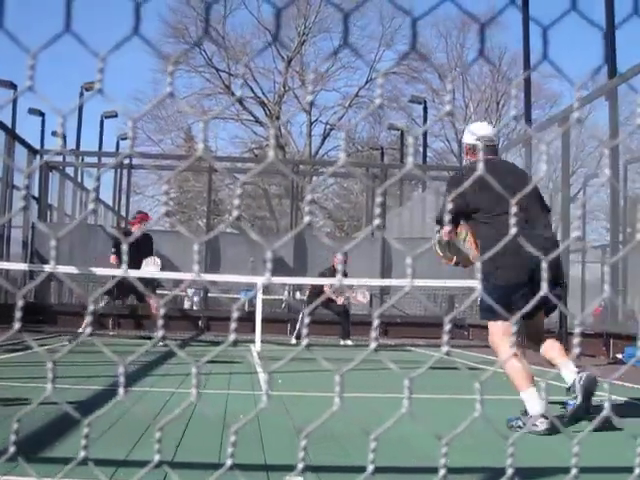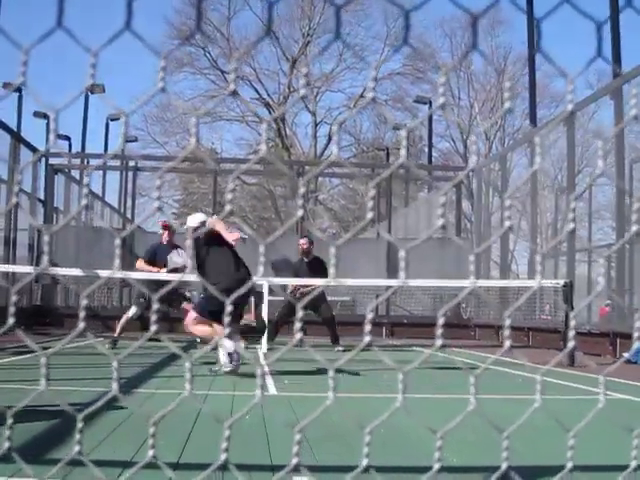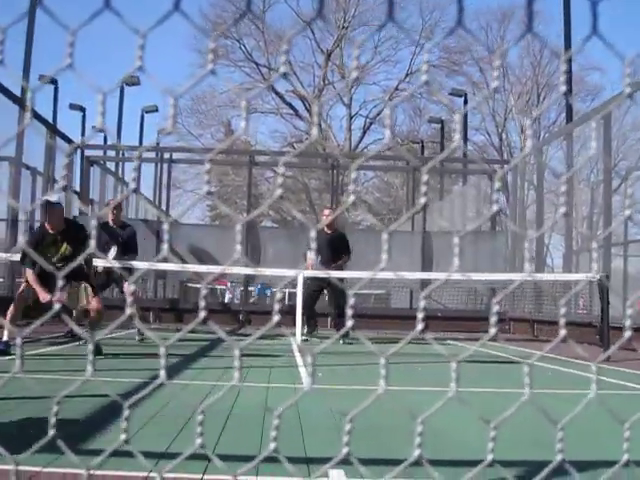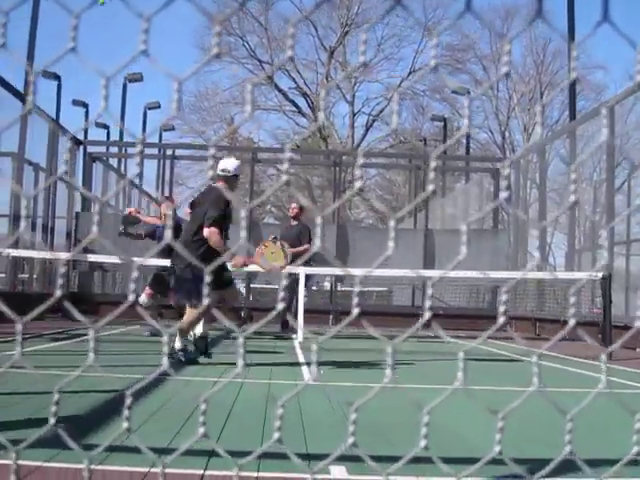
dt=1s
person 1, frame 1
left shoulder: (462, 178)
right shoulder: (518, 173)
left elbow: (447, 232)
right elbow: (545, 218)
left hip: (507, 263)
right hip: (546, 255)
left knee: (500, 337)
right knee: (535, 332)
left ankle: (537, 415)
right ankle: (575, 378)
person 1, frame 2
left shoulder: (198, 236)
right shoulder: (218, 239)
left elbow: (214, 222)
left wrist: (226, 234)
left hip: (223, 288)
right hip: (242, 286)
left knee: (191, 324)
right knee: (220, 322)
left ankle: (229, 345)
right ankle: (227, 360)
person 1, frame 3
left shoulder: (77, 228)
right shoulder: (37, 236)
left elbow: (87, 252)
right elbow: (29, 269)
left wrist: (90, 271)
right wrist: (41, 292)
left hip: (75, 274)
right hip: (47, 275)
left knee: (97, 306)
right knee: (21, 296)
left ankle: (91, 338)
person 1, frame 4
left shoulder: (209, 194)
right shoulder: (220, 199)
left elbow: (190, 211)
right elbow: (209, 232)
right wrist: (233, 256)
left hip: (211, 261)
right hip: (193, 262)
left knee: (234, 301)
right knee: (199, 310)
left ankle: (202, 338)
right ankle: (179, 345)
person 2, frame 1
left shoulder: (148, 238)
right shoulder: (122, 237)
left elbow: (149, 259)
right elbow: (113, 259)
left hip: (140, 278)
right hip: (123, 277)
left knee: (154, 302)
right knee: (102, 303)
right ankle: (82, 331)
person 2, frame 2
left shoulder: (178, 250)
right shoulder: (155, 247)
left elbow: (181, 271)
right elbow: (139, 265)
left wrist: (183, 267)
right wrist: (158, 270)
left hip: (169, 288)
right hip: (152, 287)
right knee: (134, 311)
right ankle: (115, 337)
person 2, frame 3
left shoulder: (129, 230)
right shoulder: (101, 227)
left elbow: (134, 255)
left wrist: (120, 259)
left hip: (122, 268)
right hip: (104, 268)
left knee: (130, 291)
right knee: (89, 295)
left ankle: (138, 329)
person 2, frame 4
left shoulder: (176, 221)
right shoulder: (156, 224)
left elbow: (160, 222)
right elbow: (142, 236)
left wrist: (138, 215)
right wrist: (128, 233)
right hip: (162, 267)
right knee: (145, 298)
right ankle: (155, 326)
person 3, frame 1
left shoulder: (343, 273)
right shoulder: (328, 272)
right elbow: (326, 289)
right wrist: (336, 298)
left hip: (329, 297)
right hip: (315, 294)
left knee: (344, 311)
right knee: (306, 313)
left ankle: (345, 338)
right ankle: (296, 337)
person 3, frame 2
left shoulder: (319, 262)
right shoulder: (298, 264)
left wrist: (307, 289)
right wrist: (290, 291)
left hip: (316, 297)
right hip: (299, 296)
left knee: (329, 317)
right knee: (281, 316)
left ankle: (336, 343)
right ankle: (268, 340)
person 3, frame 3
left shoulder: (340, 236)
right shoulder: (317, 234)
left elbow: (347, 256)
right elbow: (310, 251)
left wrist: (337, 265)
right wrist: (309, 264)
left knee: (338, 306)
right knee: (307, 302)
left ankle: (343, 335)
right ankle: (310, 330)
person 3, frame 4
left shoulder: (303, 227)
right shoulder: (285, 228)
left elbow: (307, 247)
left wrist: (290, 251)
left hip: (301, 266)
left knee: (288, 296)
right knee: (288, 296)
left ankle: (286, 326)
right ankle: (286, 327)
